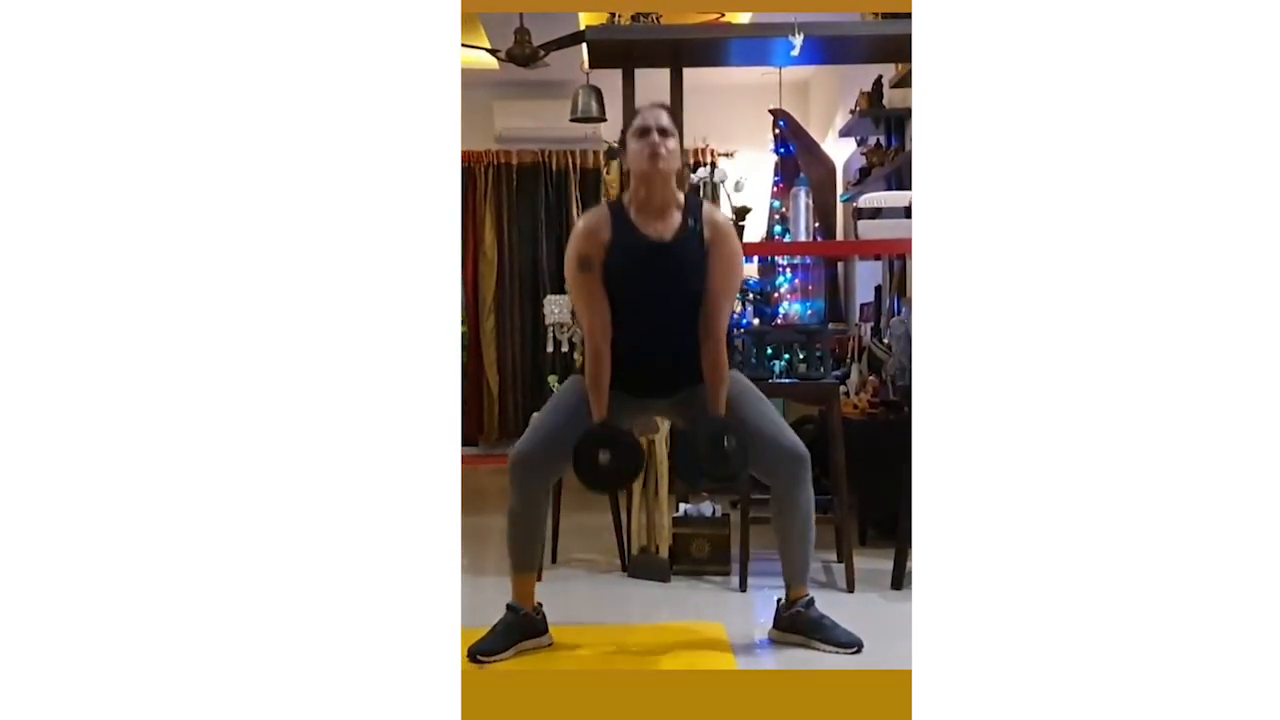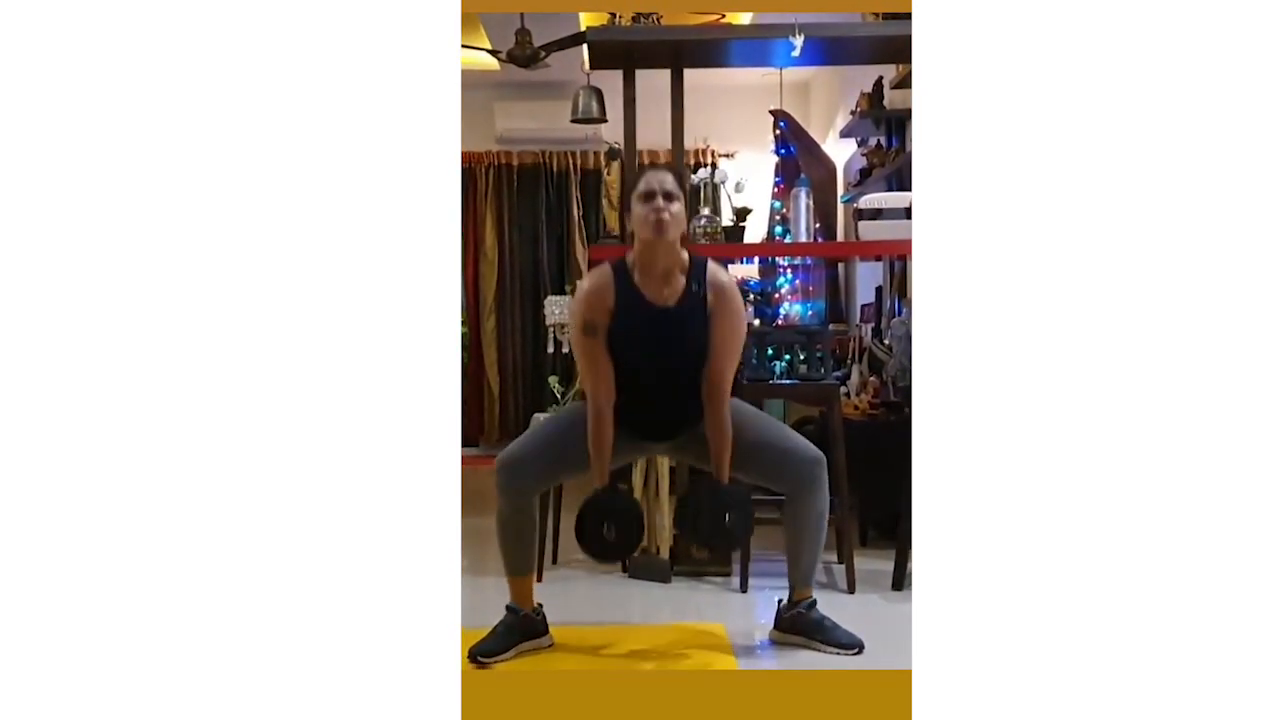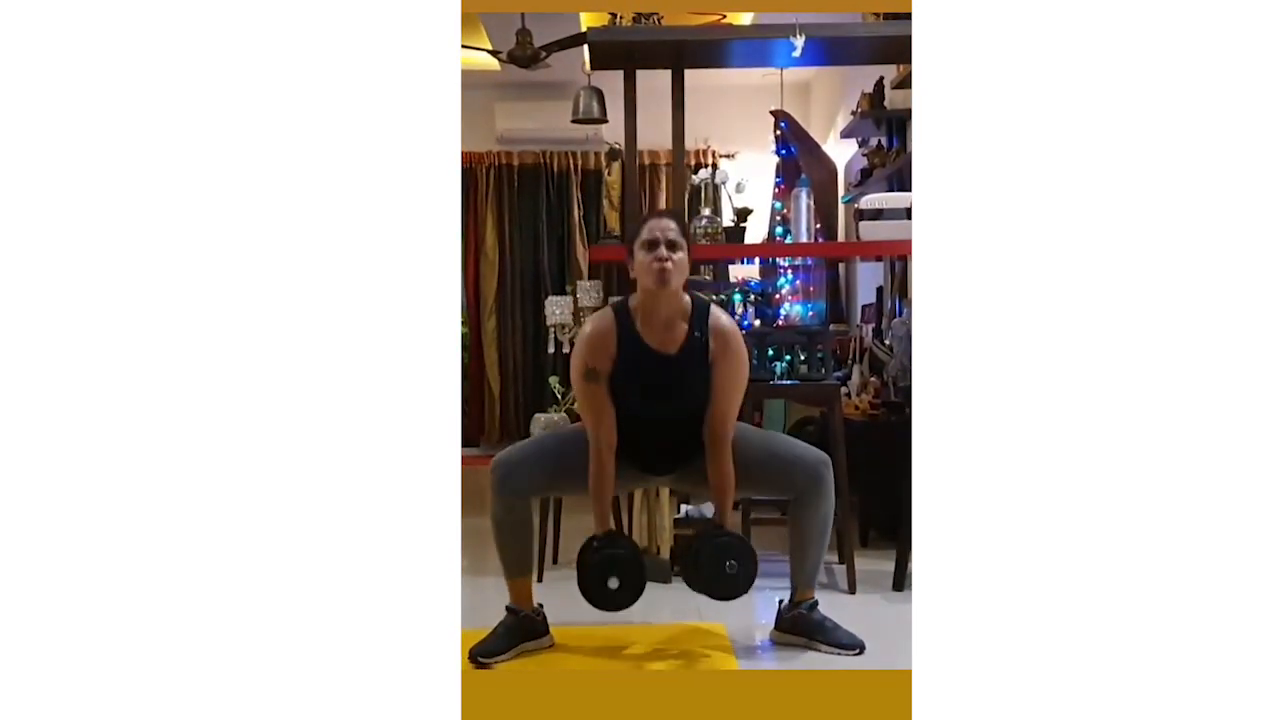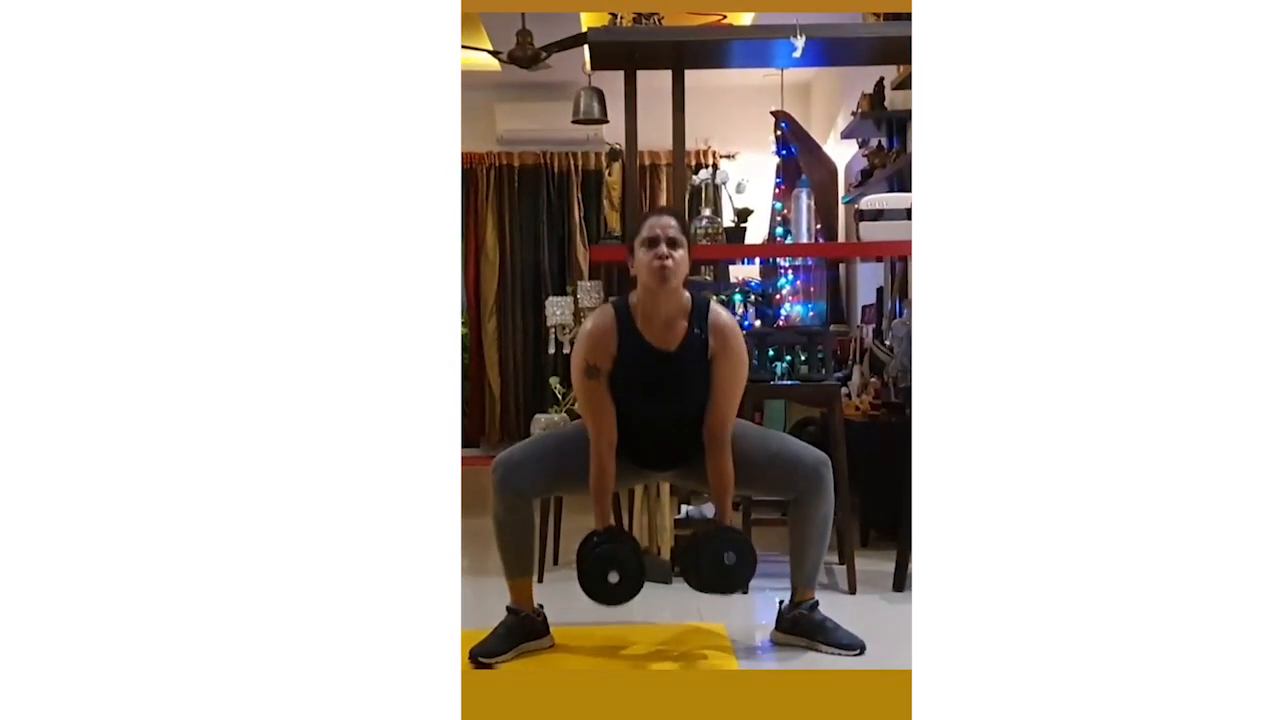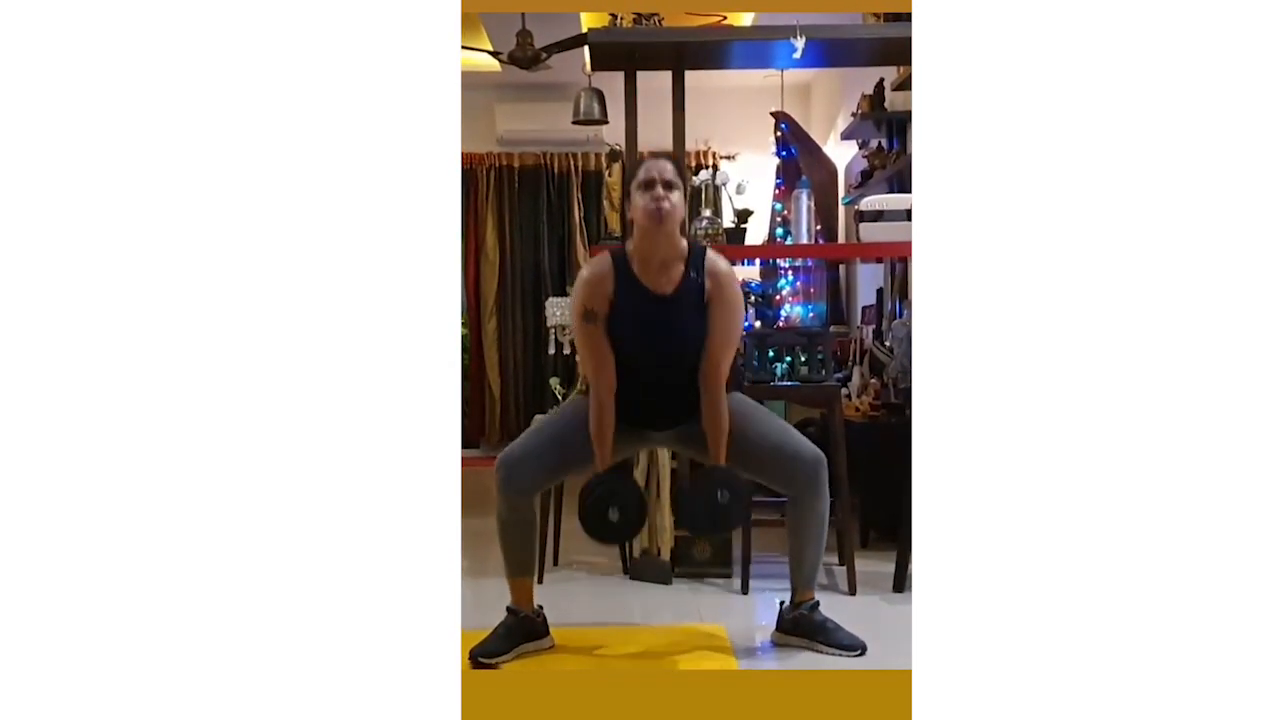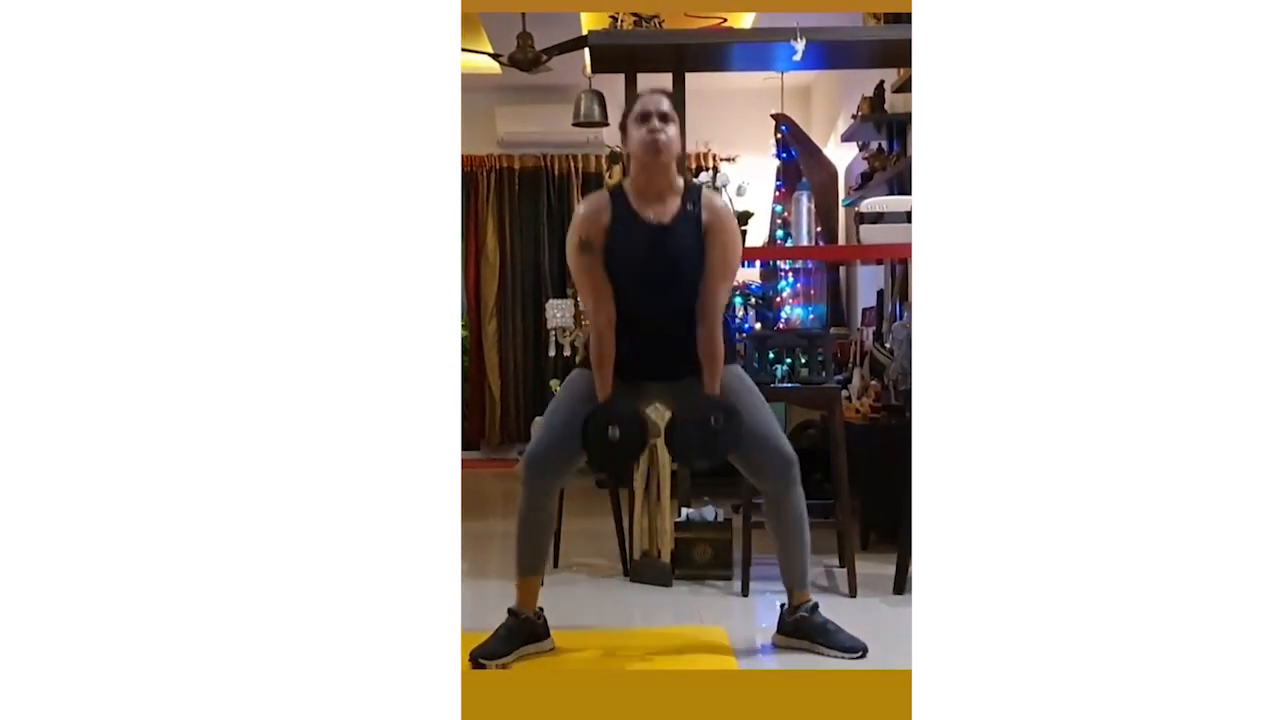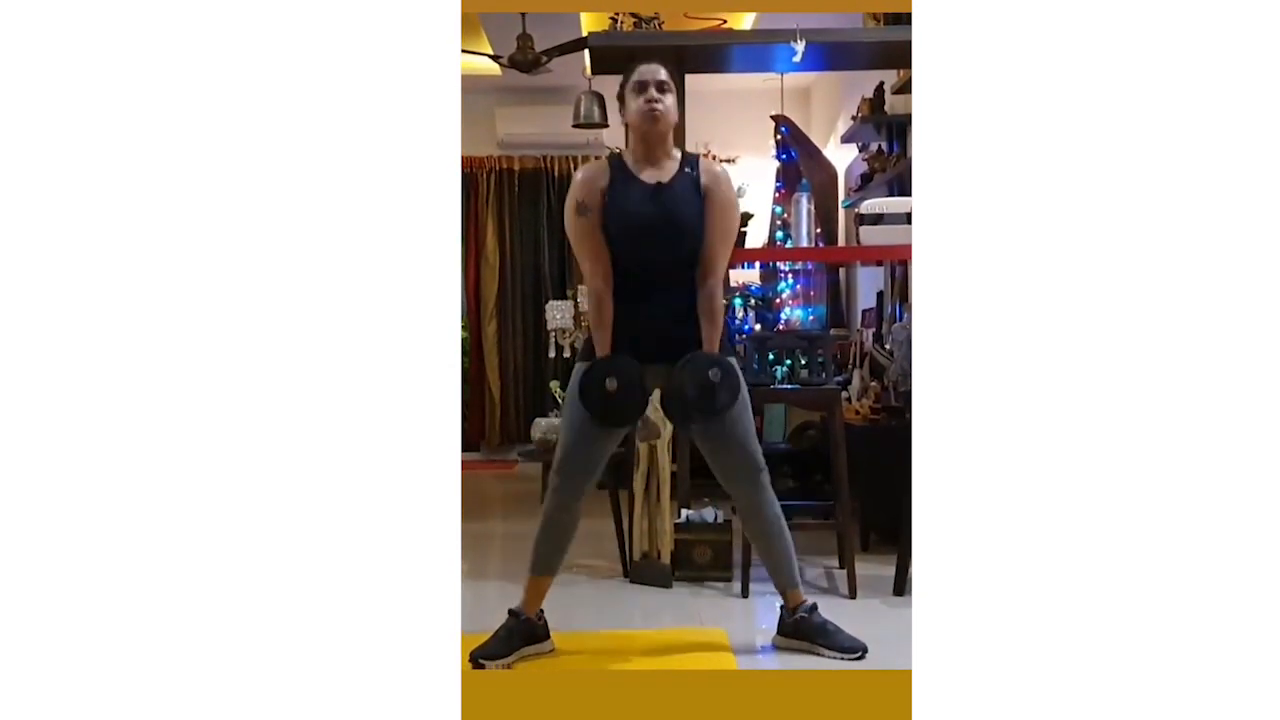
dt=0.2s
person 1, frame 1
left shoulder: (714, 226)
right shoulder: (594, 230)
left elbow: (714, 329)
right elbow: (597, 337)
left wrist: (717, 416)
right wrist: (599, 423)
left hip: (694, 378)
right hip: (619, 380)
left knee: (792, 460)
right knee: (527, 463)
left ankle: (796, 608)
right ankle: (525, 613)
person 1, frame 2
left shoulder: (718, 287)
right shoulder: (599, 291)
left elbow: (717, 392)
right elbow: (600, 401)
left wrist: (720, 483)
right wrist: (600, 488)
left hip: (693, 420)
right hip: (623, 421)
left knee: (808, 468)
right knee: (512, 472)
left ankle: (798, 610)
right ankle: (524, 616)
person 1, frame 3
left shoulder: (720, 332)
right shoulder: (600, 335)
left elbow: (719, 439)
right elbow: (602, 447)
left wrist: (723, 527)
right wrist: (602, 533)
left hip: (694, 452)
right hip: (626, 453)
left knee: (815, 473)
right knee: (507, 476)
left ankle: (799, 611)
right ankle: (524, 618)
person 1, frame 4
left shoulder: (720, 329)
right shoulder: (601, 333)
left elbow: (719, 437)
right elbow: (602, 445)
left wrist: (723, 525)
right wrist: (603, 530)
left hip: (695, 448)
right hip: (626, 449)
left knee: (814, 473)
right knee: (509, 477)
left ankle: (800, 612)
right ankle: (525, 618)
person 1, frame 5
left shoulder: (716, 275)
right shoulder: (599, 279)
left elbow: (713, 383)
right elbow: (601, 390)
left wrist: (718, 472)
right wrist: (603, 474)
left hip: (693, 408)
right hip: (623, 410)
left knee: (809, 467)
right knee: (513, 472)
left ankle: (800, 612)
right ankle: (525, 618)
person 1, frame 6
left shoulder: (713, 212)
right shoulder: (596, 213)
left elbow: (711, 316)
right elbow: (601, 318)
left wrist: (712, 403)
right wrist: (605, 405)
left hip: (694, 364)
right hip: (621, 366)
left knee: (779, 464)
right knee: (539, 468)
left ankle: (800, 614)
right ankle: (526, 620)
person 1, frame 7
left shoulder: (709, 178)
right shoulder: (593, 181)
left elbow: (712, 280)
right elbow: (598, 283)
left wrist: (711, 361)
right wrist: (604, 367)
left hip: (692, 346)
right hip: (619, 346)
left knee: (750, 476)
right knee: (568, 480)
left ankle: (797, 614)
right ankle: (528, 621)
